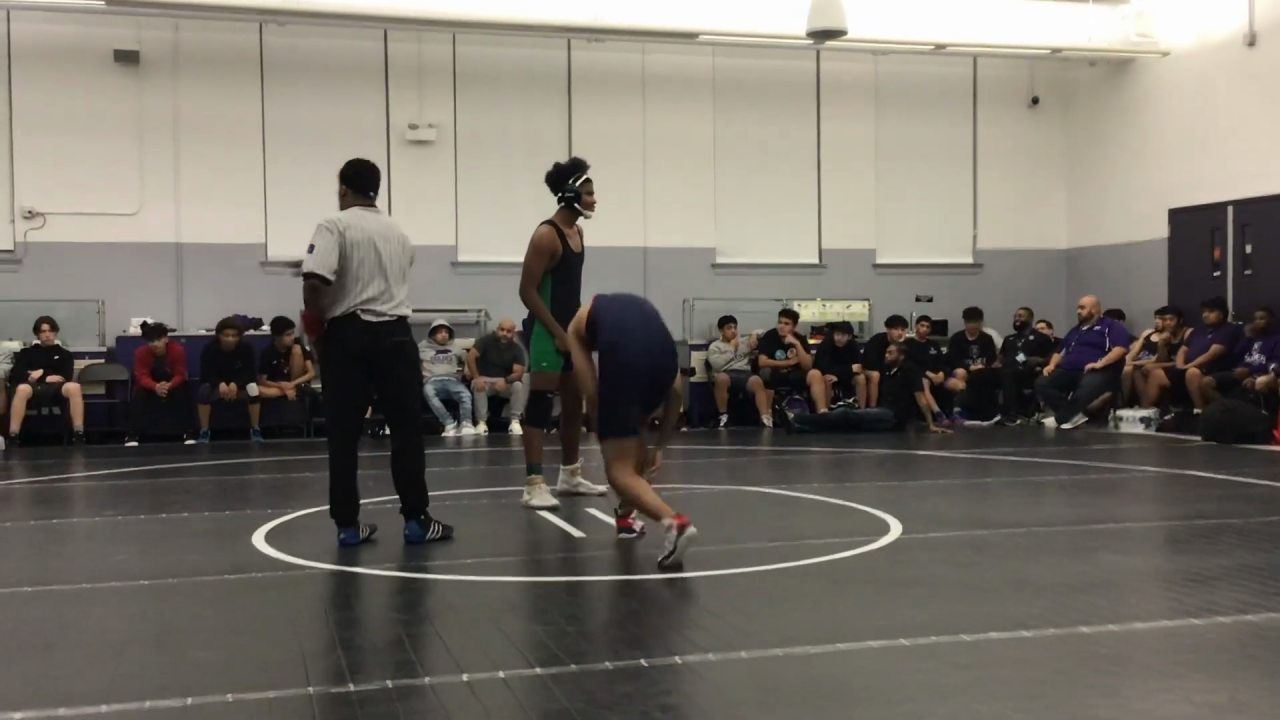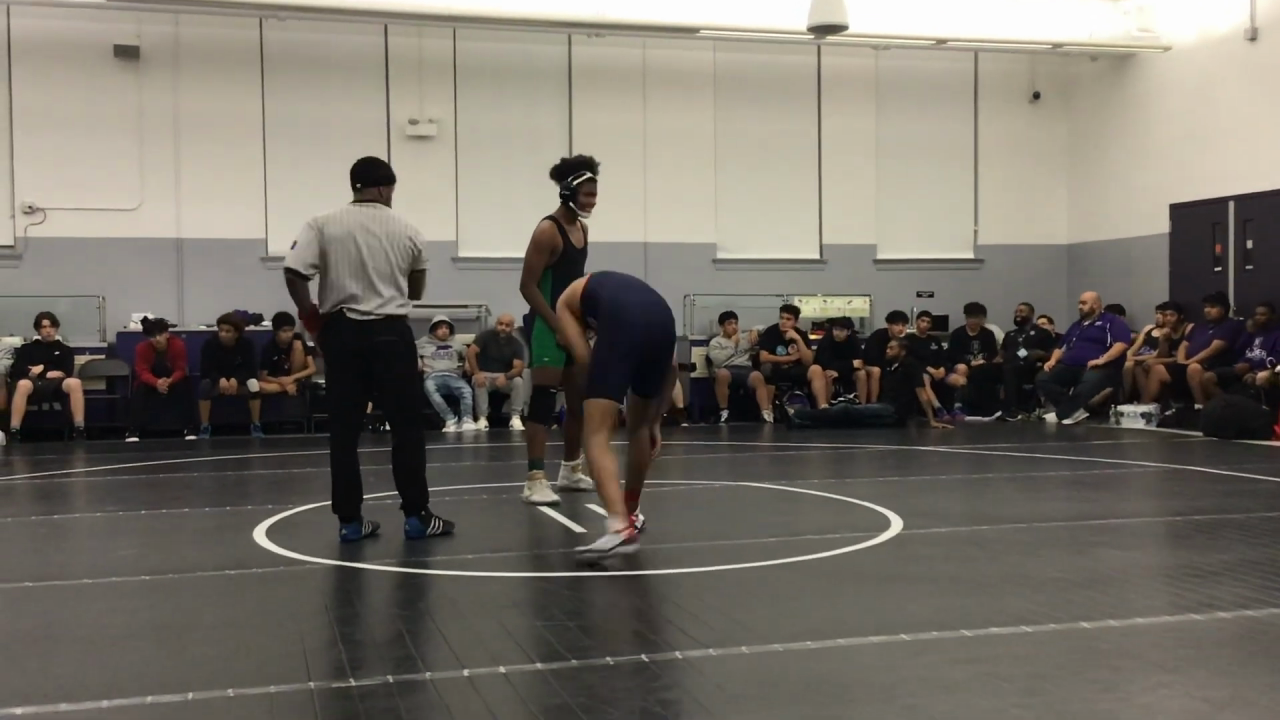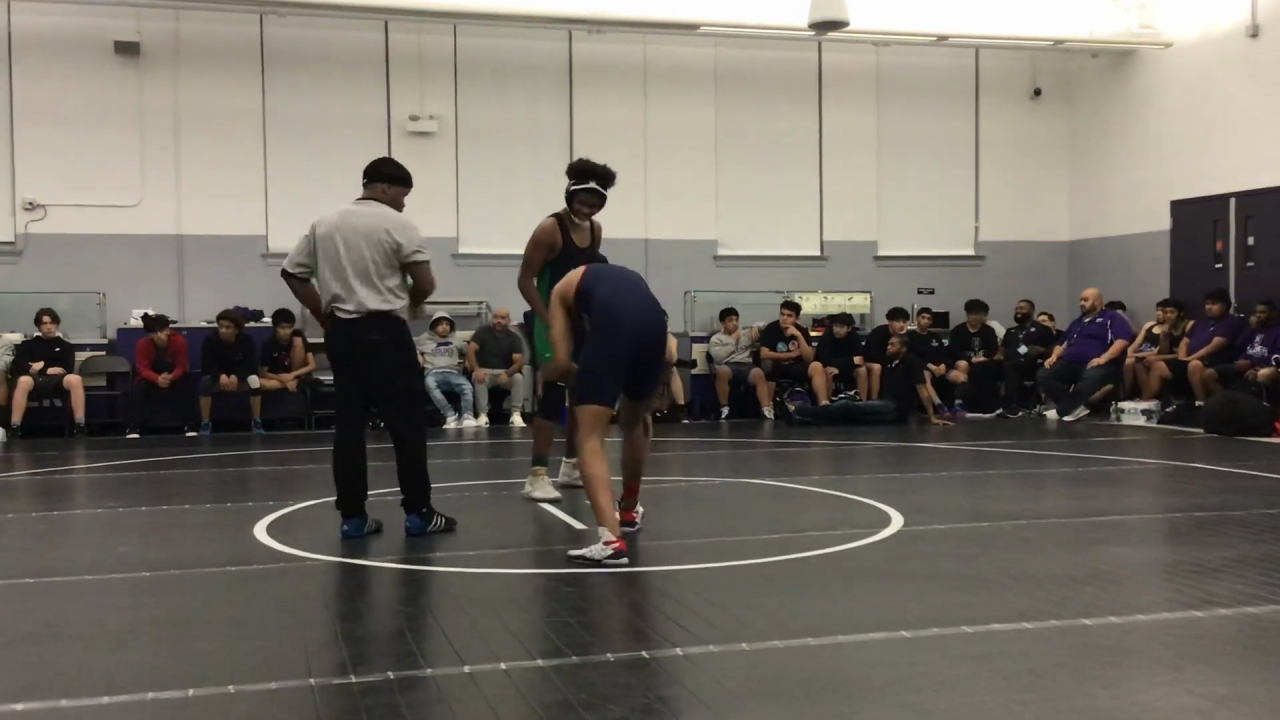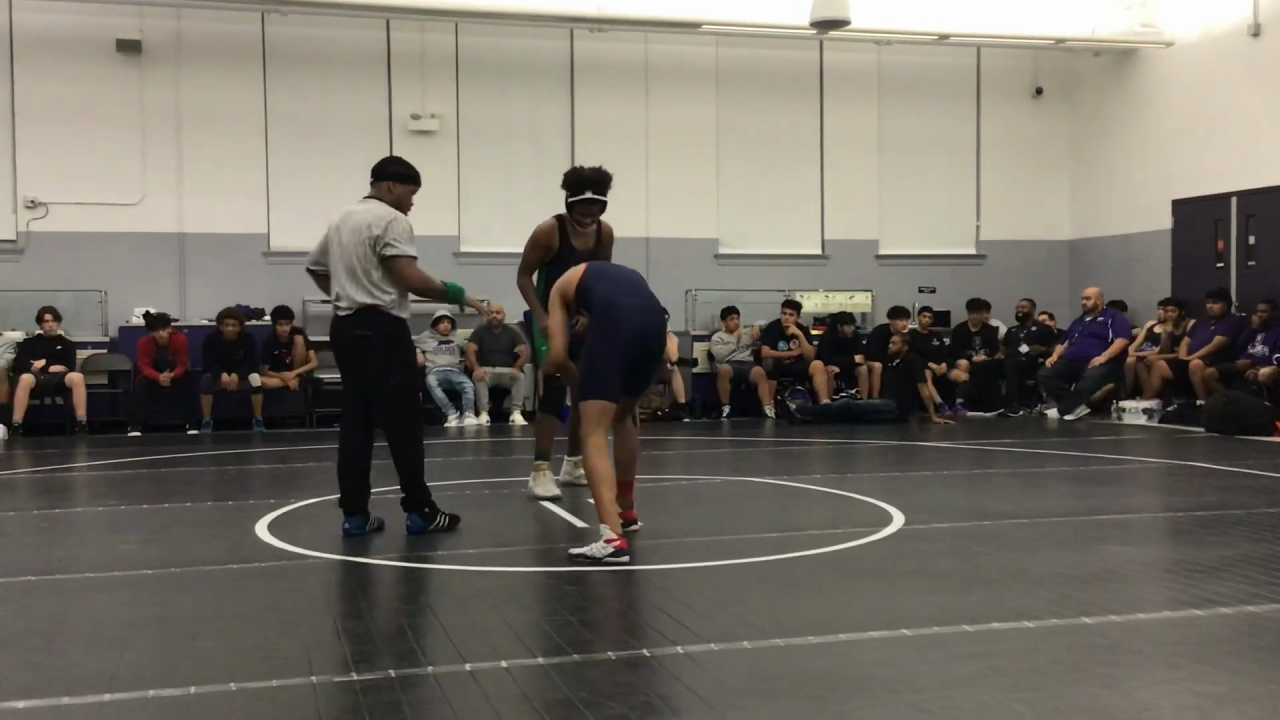
dt=0.2s
person 1, frame 1
left shoulder: (334, 226)
right shoulder: (398, 232)
left elbow: (315, 281)
left wrist: (314, 323)
left hip: (346, 335)
right hip: (395, 335)
left knee: (344, 434)
right knee: (407, 429)
left ankle: (348, 524)
right ankle: (416, 520)
person 1, frame 2
left shoulder: (324, 224)
right shoulder: (405, 229)
left elbow: (294, 274)
right elbow: (418, 287)
left wrist: (311, 317)
left hip: (341, 332)
right hip: (391, 333)
left knee: (344, 429)
right knee: (406, 427)
left ankle: (350, 519)
right ankle: (416, 515)
person 1, frame 3
left shoulder: (325, 223)
right shoulder: (398, 225)
left elbow: (292, 272)
right elbow: (424, 285)
left wrist: (320, 310)
right wrist: (412, 300)
left hip: (342, 331)
right hip: (383, 331)
left knee: (349, 424)
right knee: (406, 424)
left ankle: (353, 516)
right ankle: (419, 512)
person 1, frame 4
left shoulder: (341, 220)
right shoulder: (391, 221)
left elbow: (315, 268)
right elbow: (409, 278)
right wrist: (458, 295)
left hip: (345, 326)
right hip: (380, 328)
left knee: (356, 422)
right knee: (402, 422)
left ankle: (354, 513)
right ankle: (419, 511)
person 2, frame 1
left shoulder: (577, 232)
right shoulder: (546, 235)
right elbow: (527, 291)
right wrist: (557, 332)
left hip: (572, 328)
right hip: (548, 331)
left knee: (575, 403)
right knee: (541, 404)
left ankle: (570, 475)
right ankle: (534, 485)
person 2, frame 2
left shoulder: (582, 229)
right shoulder: (547, 231)
right elbow: (528, 286)
right wrist: (558, 326)
right hip: (549, 326)
left knee: (579, 398)
right knee: (543, 399)
left ankle: (571, 470)
right ankle: (535, 480)
person 2, frame 3
left shoulder: (594, 230)
right shoulder: (549, 230)
right elbow: (526, 280)
right wrist: (548, 321)
right hip: (552, 322)
right knee: (553, 395)
left ankle: (571, 467)
right ankle: (537, 477)
person 2, frame 4
left shoulder: (605, 233)
right shoulder: (548, 231)
right elbow: (524, 276)
right wrist: (540, 317)
left hip: (582, 320)
right hip: (551, 319)
right knee: (554, 389)
left ankle: (573, 466)
right ankle: (541, 472)
person 3, frame 1
left shoulder: (581, 322)
right shoulder: (642, 306)
left elbow: (592, 391)
right elbow: (675, 389)
left wrist: (607, 437)
right wrist: (657, 445)
left hip: (621, 358)
right hip: (662, 353)
left knee: (620, 471)
right knee: (636, 430)
left ankle: (674, 522)
right ankle: (628, 516)
person 3, frame 2
left shoulder: (569, 296)
right shoulder: (630, 285)
left elbow: (584, 357)
right elbow: (672, 366)
right wrist: (656, 421)
left hip: (621, 326)
right hip: (662, 319)
left knee: (596, 436)
right knee: (640, 426)
left ankle: (619, 528)
right ankle: (629, 514)
person 3, frame 3
left shoulder: (567, 285)
right shoulder: (632, 278)
left elbow: (562, 364)
right elbow: (668, 359)
right wrist: (646, 407)
left hip: (612, 326)
right hip: (654, 325)
left knee: (590, 439)
right knee: (634, 422)
left ankle: (612, 540)
right ankle: (629, 510)
person 3, frame 4
left shoulder: (566, 283)
right shoulder: (630, 275)
left elbow: (558, 357)
right elbow: (652, 333)
left wrist: (578, 378)
right wrist: (628, 395)
left hip: (612, 323)
right hip: (654, 322)
left knee: (593, 436)
right knee: (624, 416)
left ankle: (612, 539)
right ankle: (626, 510)
